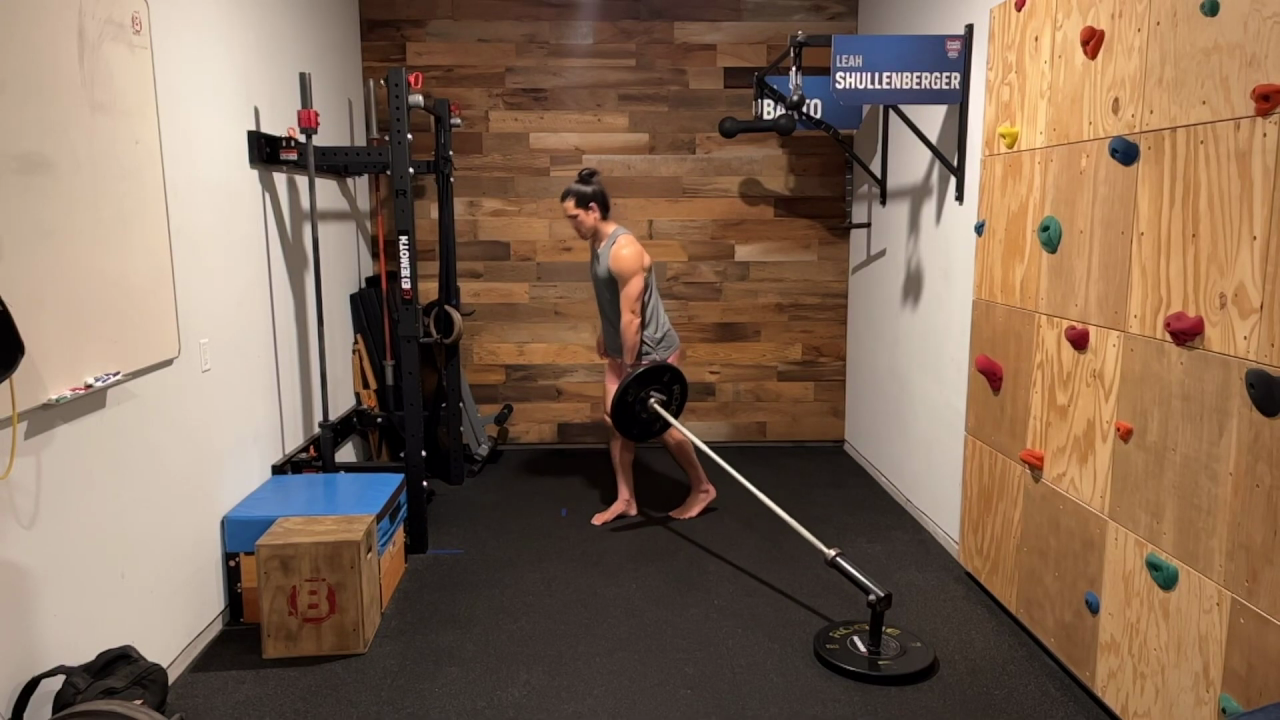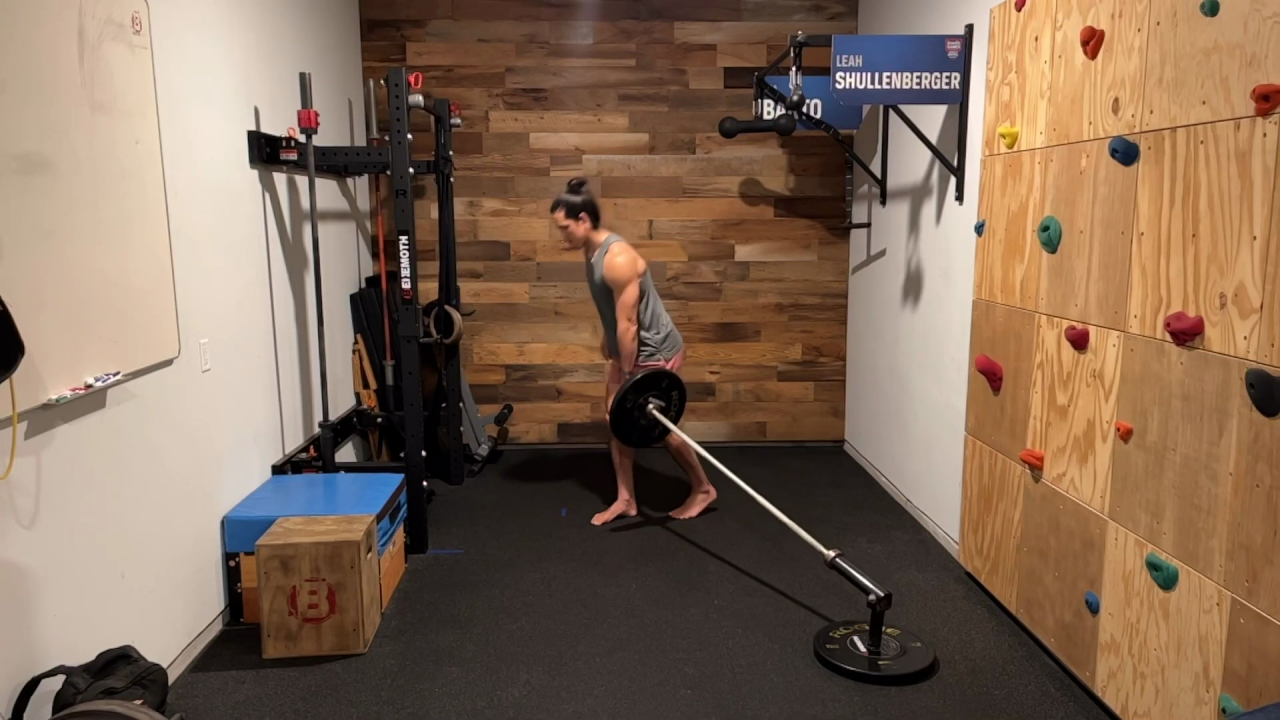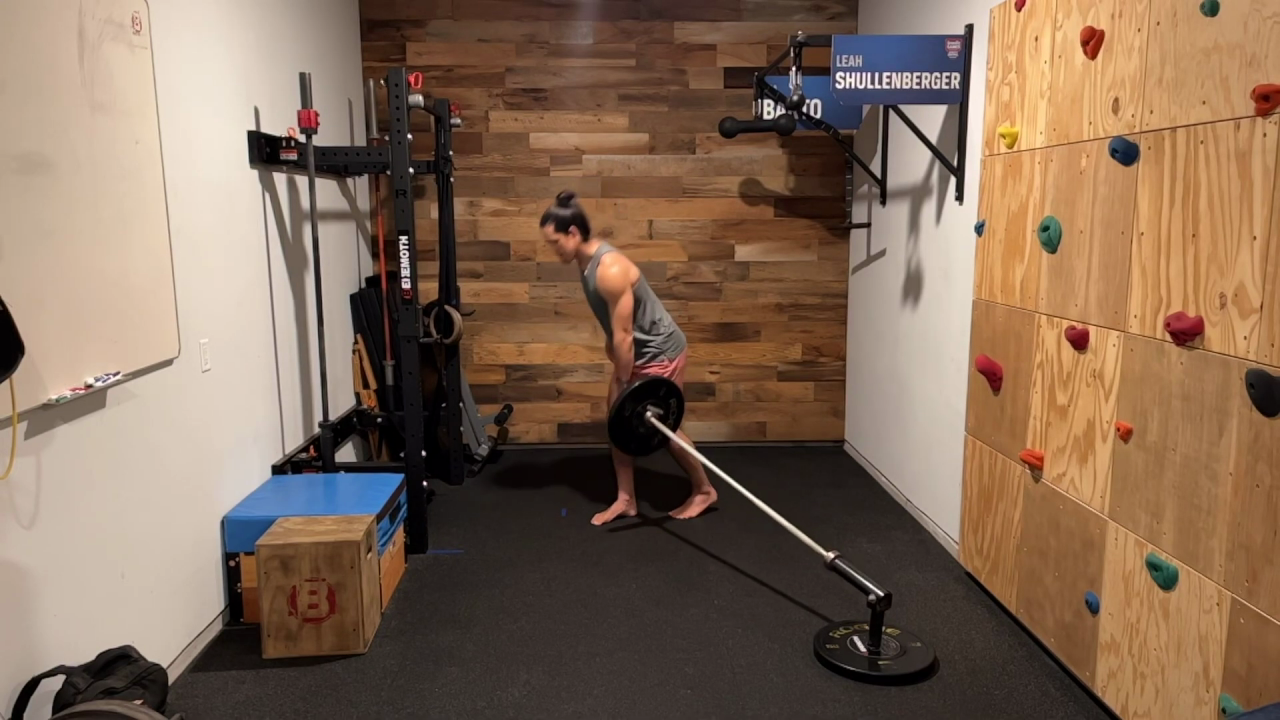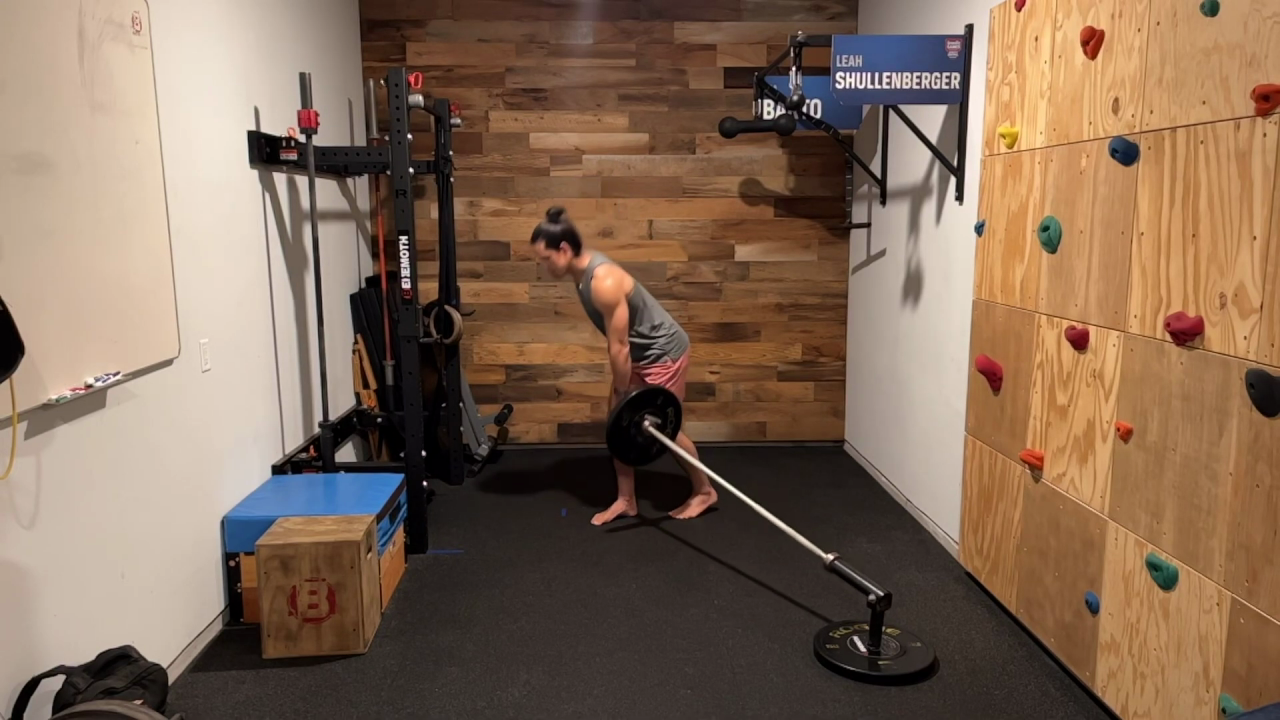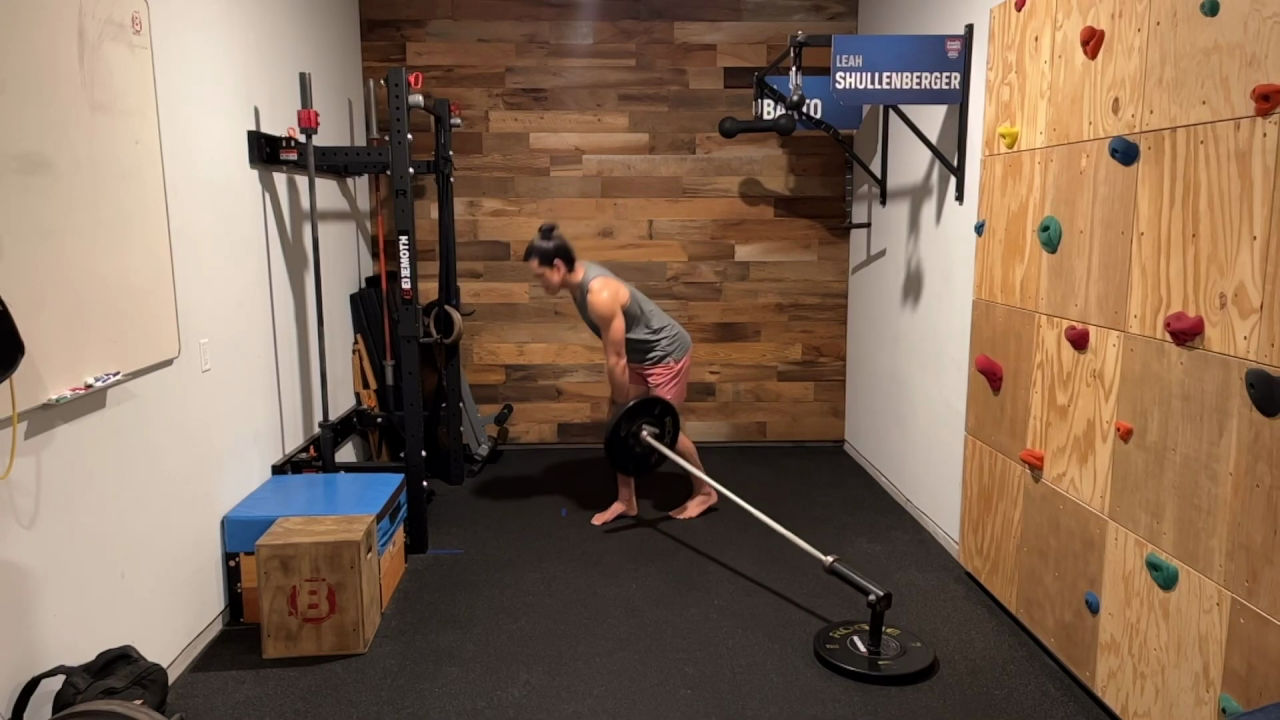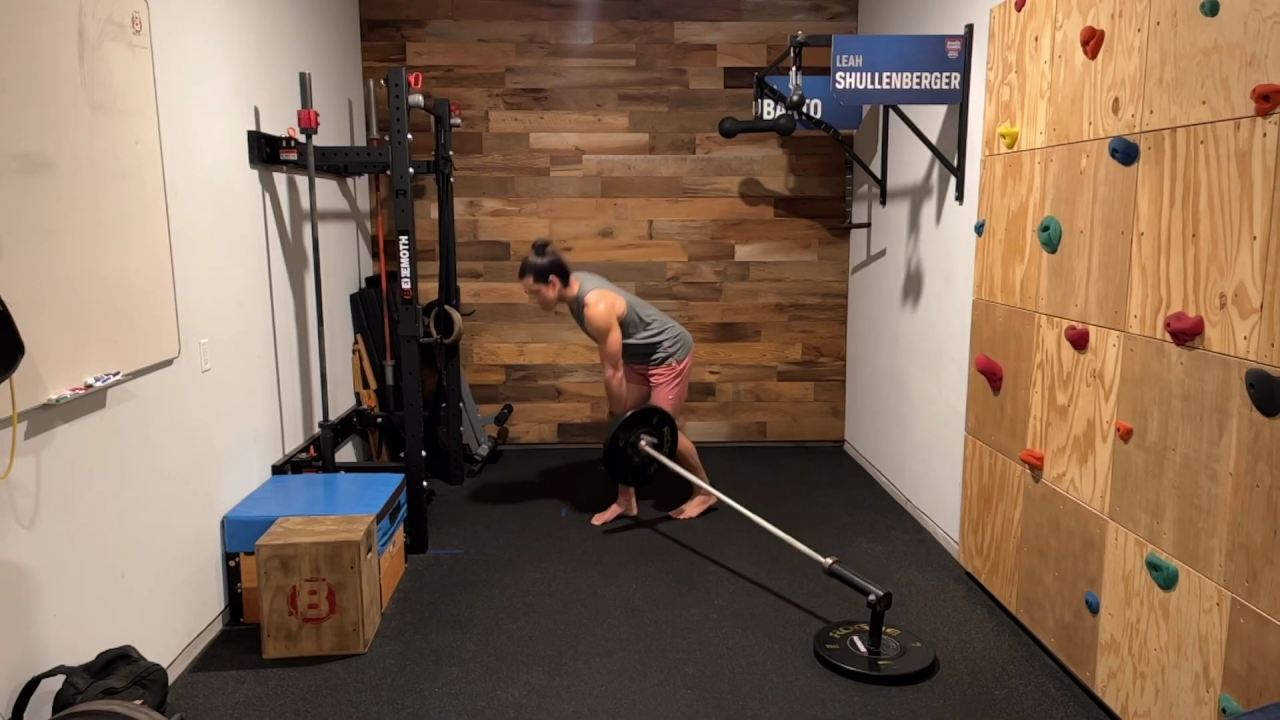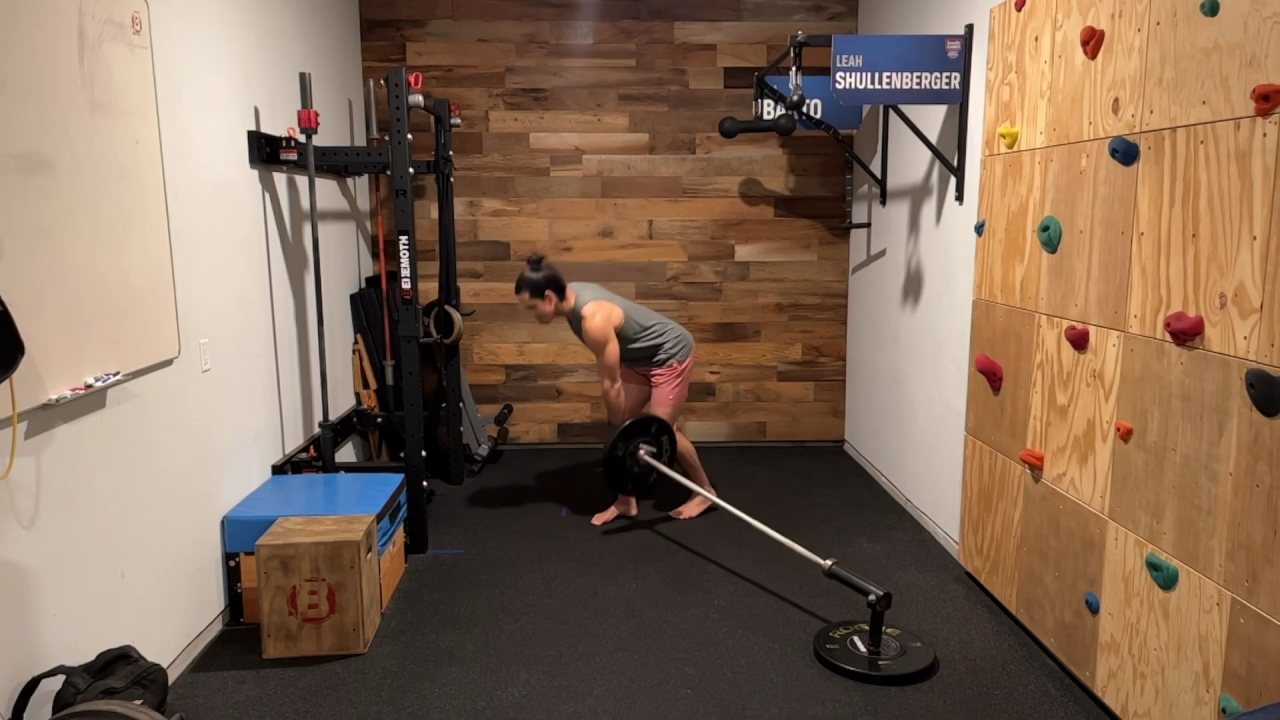
dt=0.1s
person 1, frame 1
left shoulder: (624, 250)
right shoulder: (598, 243)
left elbow: (632, 316)
left wrist: (631, 370)
right wrist: (604, 336)
left hip: (650, 353)
right hip: (621, 350)
right knee: (616, 422)
left ankle: (702, 488)
right ankle: (626, 500)
person 1, frame 2
left shoulder: (617, 259)
right shoulder: (593, 251)
left elbow: (628, 323)
left wrist: (628, 377)
right wrist: (607, 340)
left hip: (657, 350)
right hip: (629, 350)
left ankle: (704, 489)
right ankle: (626, 499)
person 1, frame 3
left shoulder: (611, 269)
right shoulder: (586, 260)
left elbow: (624, 333)
left wrist: (625, 385)
left hip: (659, 352)
right hip: (633, 353)
left ankle: (704, 490)
right ankle: (625, 500)
person 1, frame 4
left shoulder: (604, 282)
right shoulder: (583, 269)
left elbow: (619, 347)
left wrist: (622, 395)
left hip: (664, 351)
right hip: (638, 352)
left ankle: (705, 491)
right ankle: (626, 499)
person 1, frame 5
left shoulder: (600, 295)
right shoulder: (579, 279)
left elbow: (617, 359)
left wrist: (620, 405)
left hip: (666, 352)
right hip: (639, 354)
left ankle: (704, 492)
right ankle: (626, 500)
person 1, frame 6
left shoulder: (596, 308)
right shoulder: (576, 284)
left elbow: (613, 372)
left wrist: (620, 418)
left hip: (669, 352)
right hip: (640, 354)
left ankle: (705, 492)
right ankle: (626, 500)
person 1, frame 7
left shoulder: (594, 320)
right shoulder: (573, 294)
left elbow: (611, 383)
left wrist: (618, 426)
left hip: (670, 352)
right hip: (641, 355)
right knee: (619, 426)
left ankle: (704, 492)
right ankle: (625, 501)
